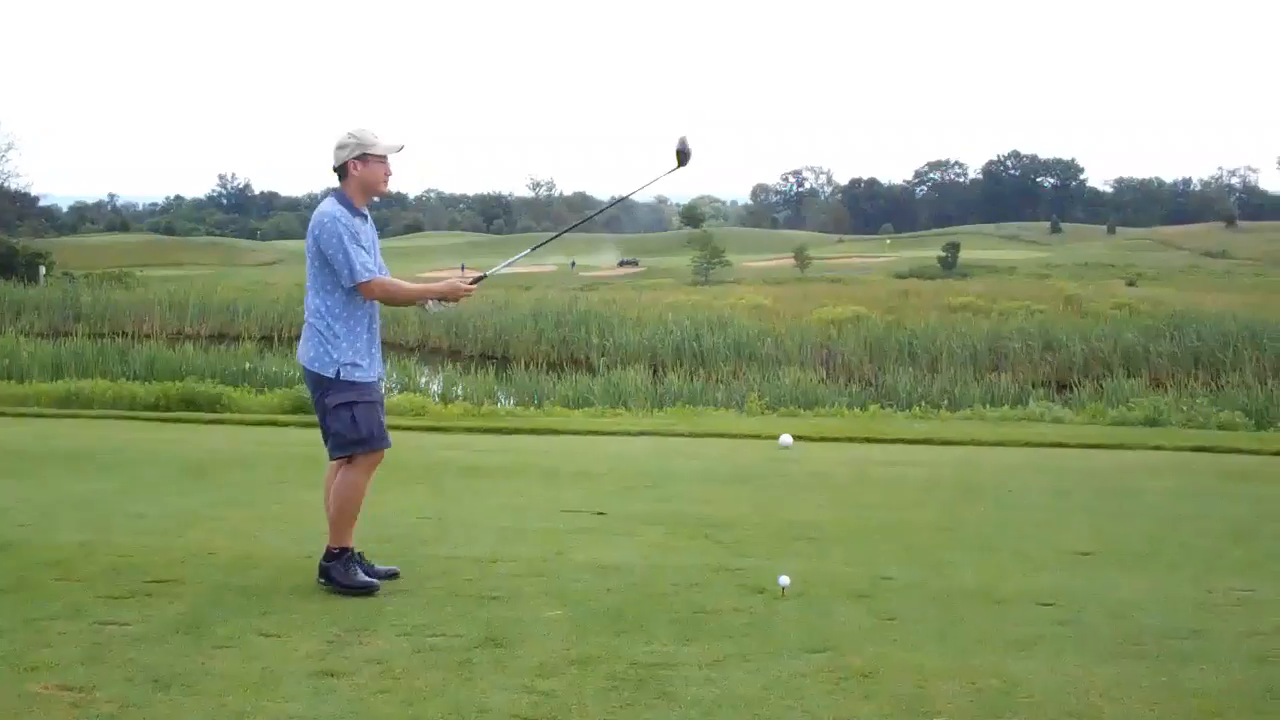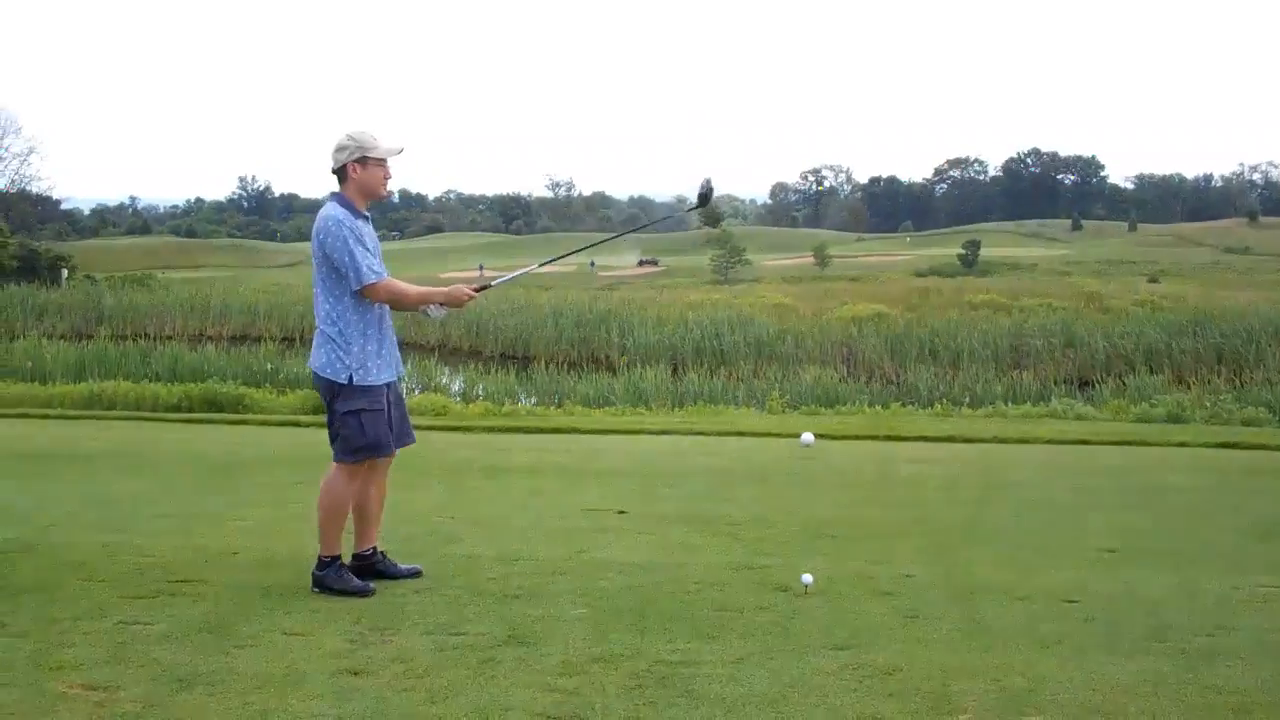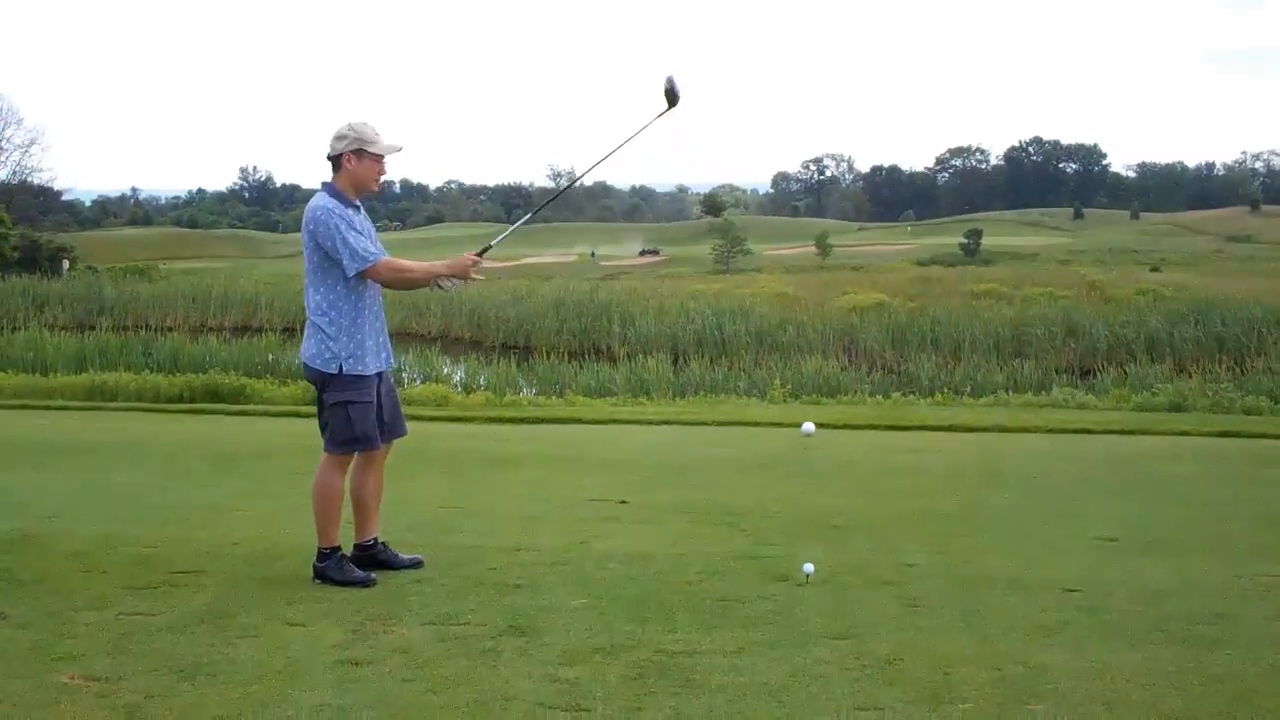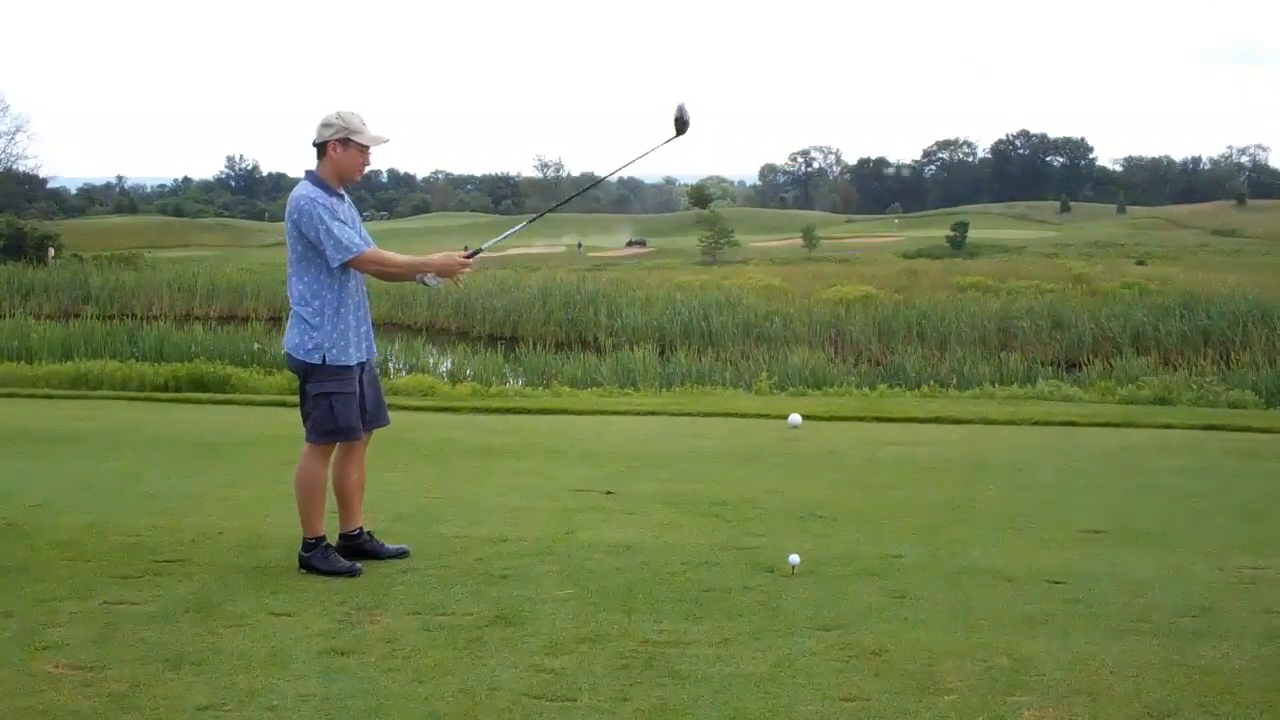
dt=0.3s
person 1, frame 1
left shoulder: (362, 219)
right shoulder: (332, 218)
left elbow: (381, 286)
right elbow: (371, 286)
left wrist: (431, 294)
right wrist: (437, 290)
left hip: (359, 359)
right hip: (337, 361)
left knee: (349, 457)
right knee: (364, 454)
left ankle: (341, 555)
right ankle: (337, 557)
person 1, frame 2
left shoulder: (360, 221)
right shoulder: (334, 222)
left elbow: (384, 290)
right elbow: (377, 289)
left wrist: (430, 299)
right wrist: (441, 295)
left hip: (377, 364)
right hip: (350, 367)
left knee: (379, 459)
right knee: (350, 463)
left ankle: (366, 555)
right ankle: (327, 565)
person 1, frame 3
left shoulder: (354, 211)
right shoulder: (325, 212)
left elbow: (386, 275)
right elbow: (380, 270)
left wrist: (438, 276)
right wrist: (446, 267)
left hip: (370, 354)
right hip: (340, 357)
left knee: (376, 448)
right knee: (340, 454)
left ankle: (367, 545)
right ankle: (328, 557)
person 1, frame 4
left shoulder: (341, 200)
right shoulder: (309, 201)
left elbow: (372, 262)
right elbow: (363, 260)
left wrist: (427, 270)
right wrist: (431, 264)
left hip: (355, 344)
right hip: (324, 347)
left knee: (358, 438)
right knee: (323, 443)
left ankle: (352, 536)
right ankle: (312, 546)
